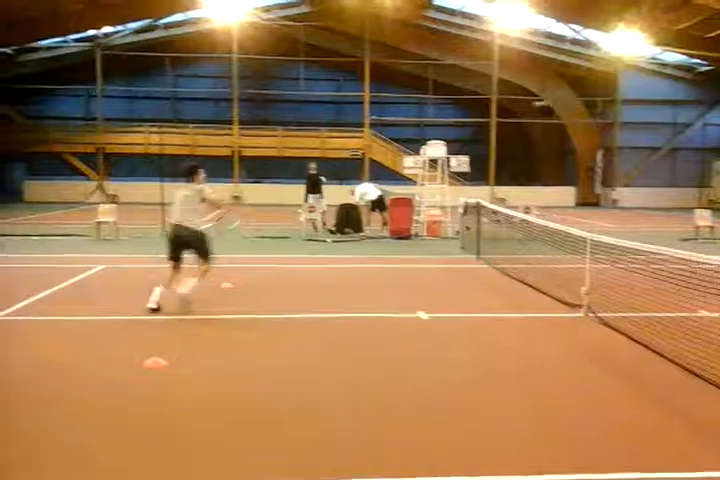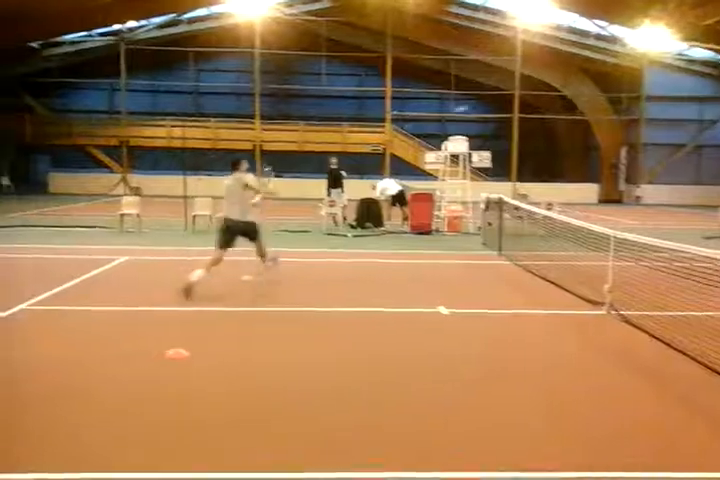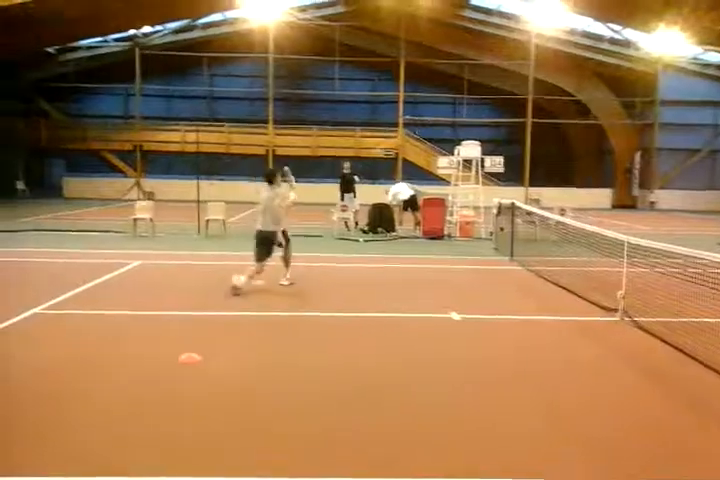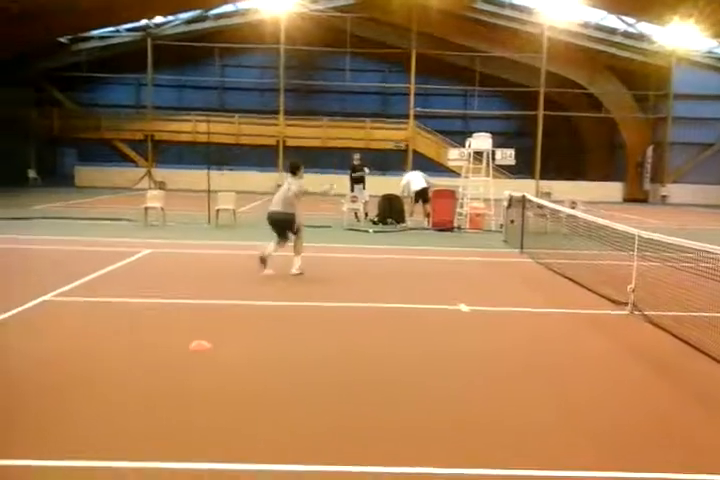
dt=0.2s
person 1, frame 1
left shoulder: (180, 192)
right shoulder: (201, 188)
right elbow: (213, 201)
left hip: (176, 230)
right hip: (193, 232)
left knee: (175, 269)
right knee: (206, 264)
left ankle: (154, 300)
right ankle: (185, 289)
person 1, frame 2
left shoulder: (228, 182)
right shoulder: (244, 177)
right elbow: (256, 188)
left wrist: (252, 202)
left hip: (229, 221)
right hip: (246, 222)
left knee: (218, 256)
right knee: (258, 240)
left ankle: (195, 278)
right ankle: (266, 261)
person 1, frame 3
left shoulder: (266, 192)
right shoulder: (279, 192)
right elbow: (275, 212)
right wrist: (279, 232)
left hip: (261, 232)
right hip: (275, 231)
left knee: (259, 267)
right knee: (287, 245)
left ankle: (240, 281)
right ankle: (287, 277)
person 1, frame 4
left shoulder: (291, 181)
right shoulder: (297, 182)
left elbow: (300, 191)
right elbow: (291, 196)
right wrist: (296, 217)
left hip: (272, 214)
right hip: (284, 214)
left knee: (282, 239)
right knee: (298, 233)
left ankle: (266, 253)
right ankle: (296, 267)
